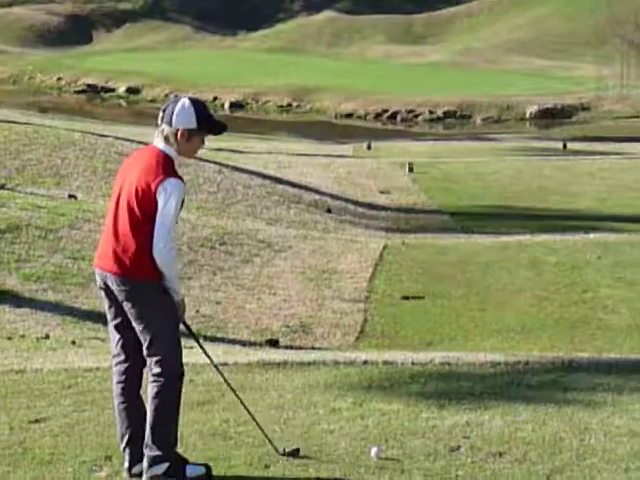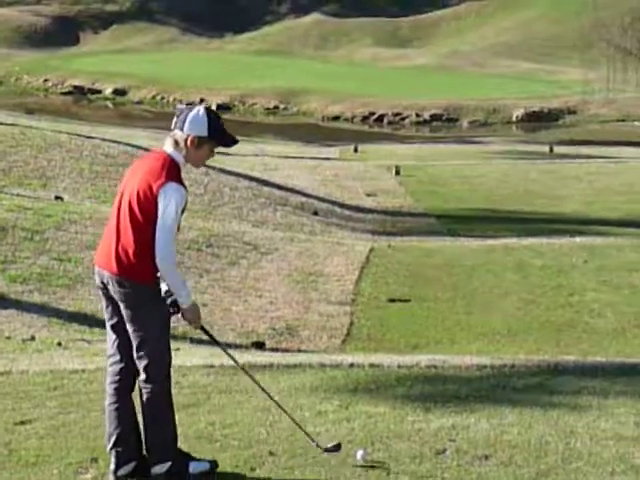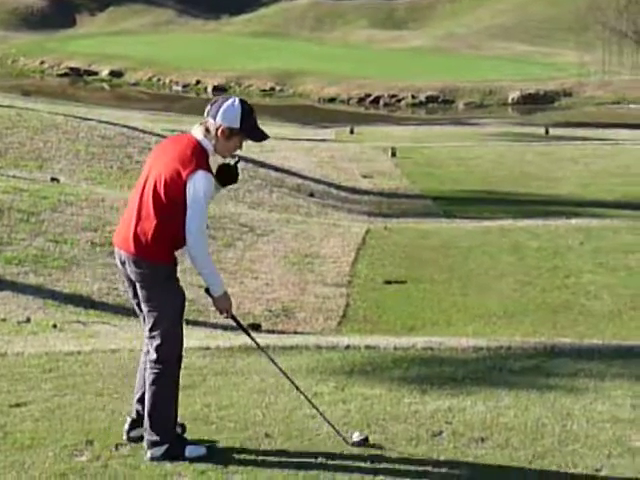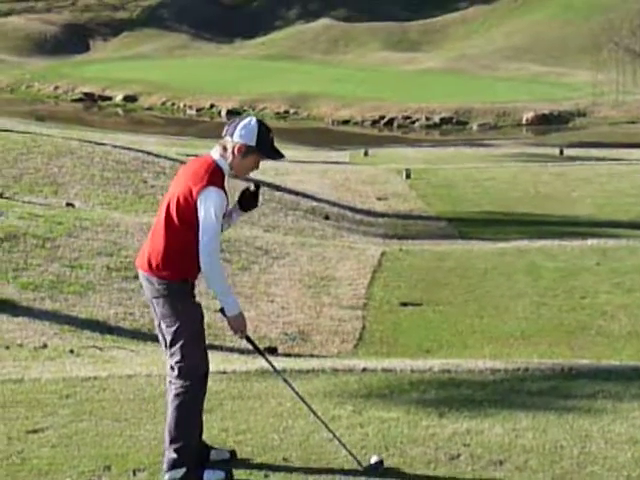
dt=0.5s
person 1, frame 1
left shoulder: (135, 158)
right shoulder: (169, 181)
right elbow: (162, 248)
left wrist: (166, 289)
right wrist: (176, 294)
left hip: (106, 270)
right hip: (138, 279)
left knee: (126, 367)
right knee: (165, 369)
person 1, frame 2
left shoulder: (146, 161)
right shoulder: (171, 184)
right elbow: (164, 254)
left wrist: (168, 288)
right wrist: (186, 301)
left hip: (106, 270)
right hip: (135, 280)
left knee: (121, 369)
right knee: (154, 372)
person 1, frame 3
left shoulder: (172, 143)
right shoulder: (198, 170)
right elbow: (195, 240)
left wrist: (217, 185)
right wrist: (218, 289)
left hip: (126, 249)
right hip: (151, 260)
left knee: (158, 341)
right knee: (165, 351)
left ankle: (143, 419)
right ankle: (161, 440)
person 1, frame 4
left shoulder: (199, 167)
right shoulder: (211, 187)
right elbow: (208, 258)
left wrist: (238, 212)
right wrist: (232, 309)
left hip: (159, 273)
right hip: (169, 280)
left knee: (184, 367)
right knee: (191, 372)
left ankle: (190, 446)
